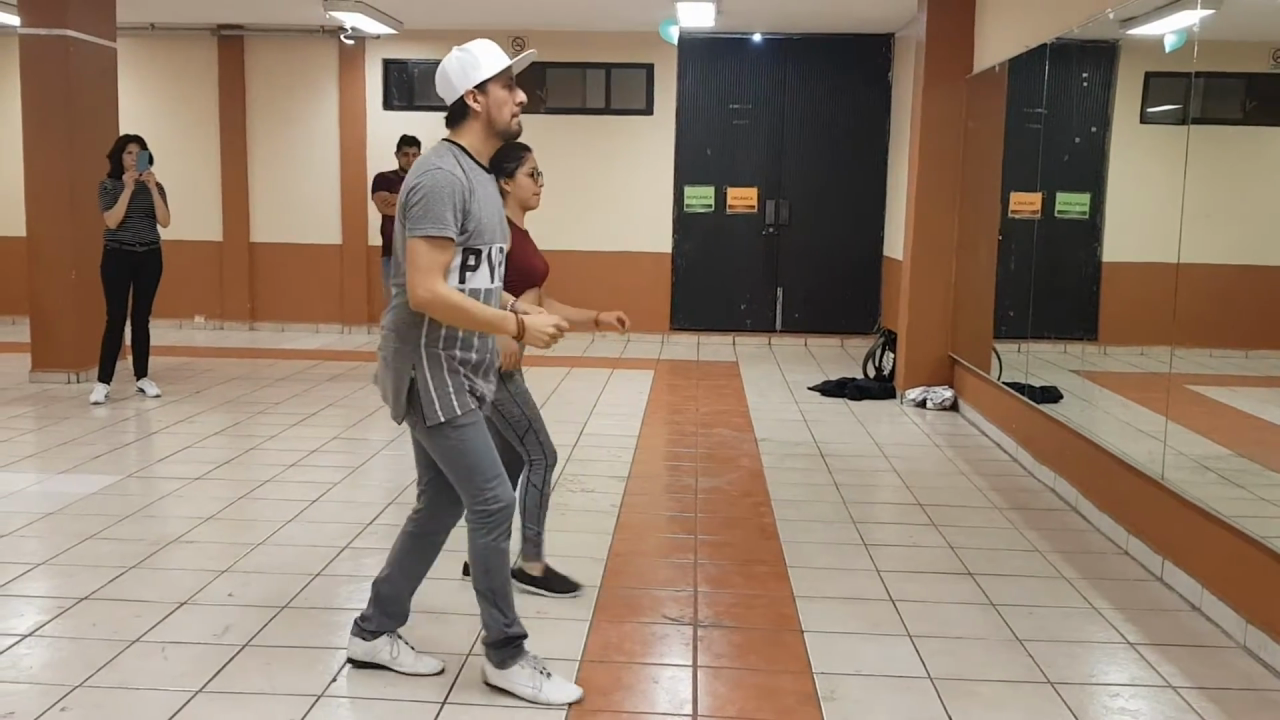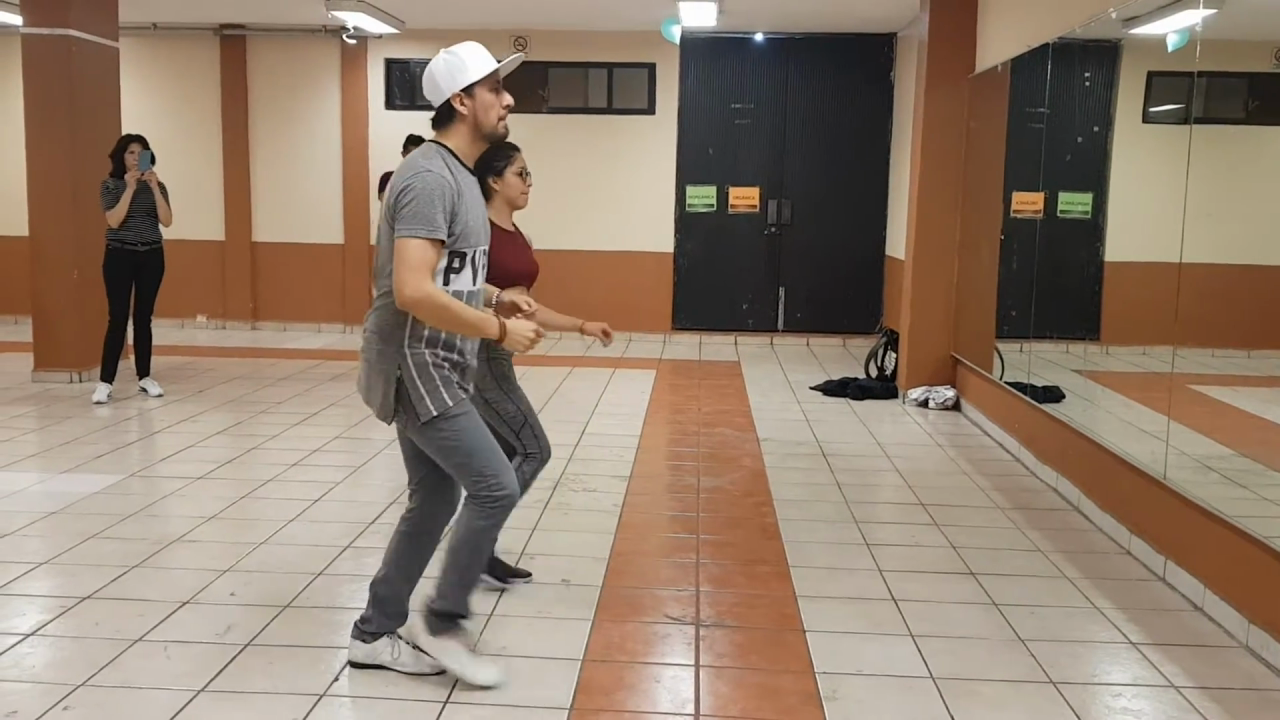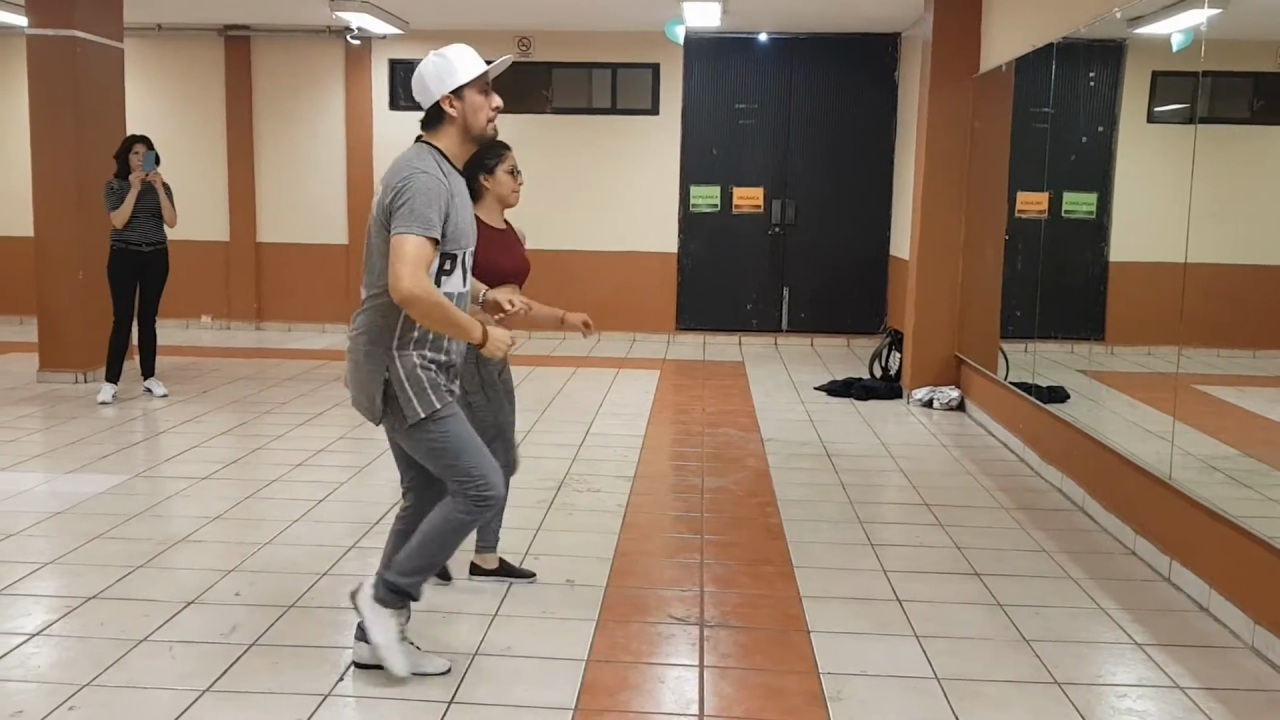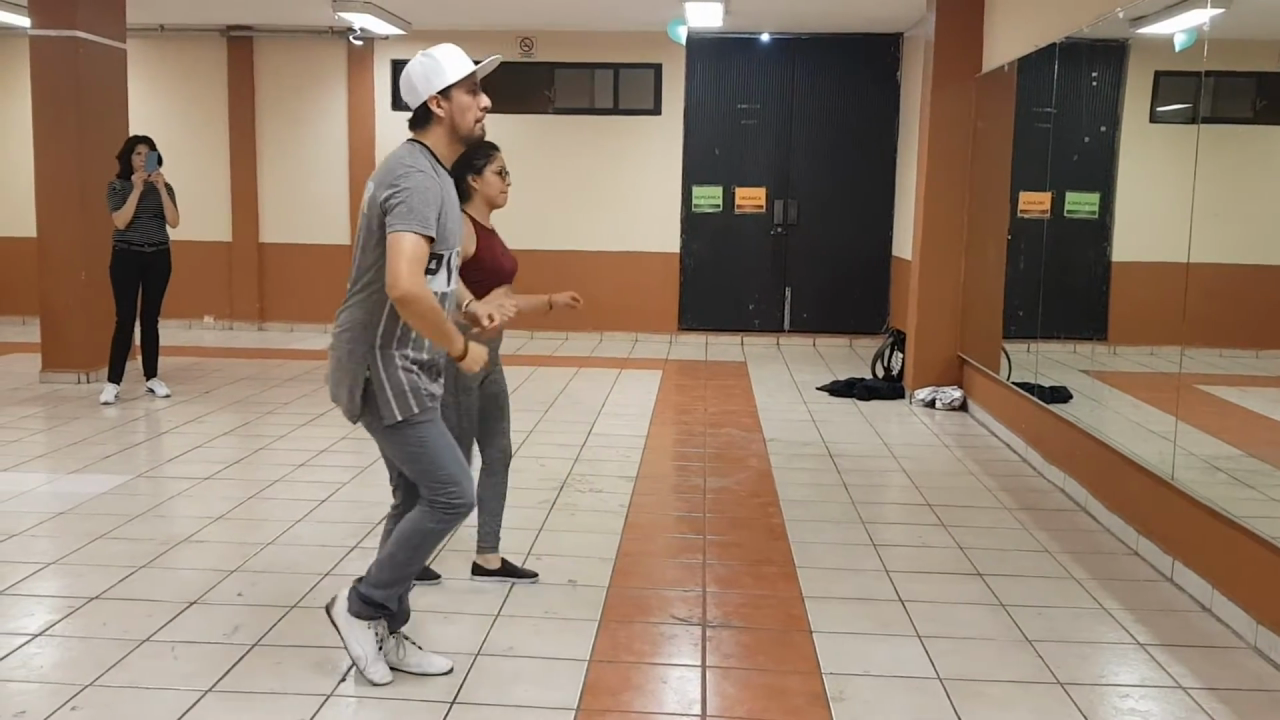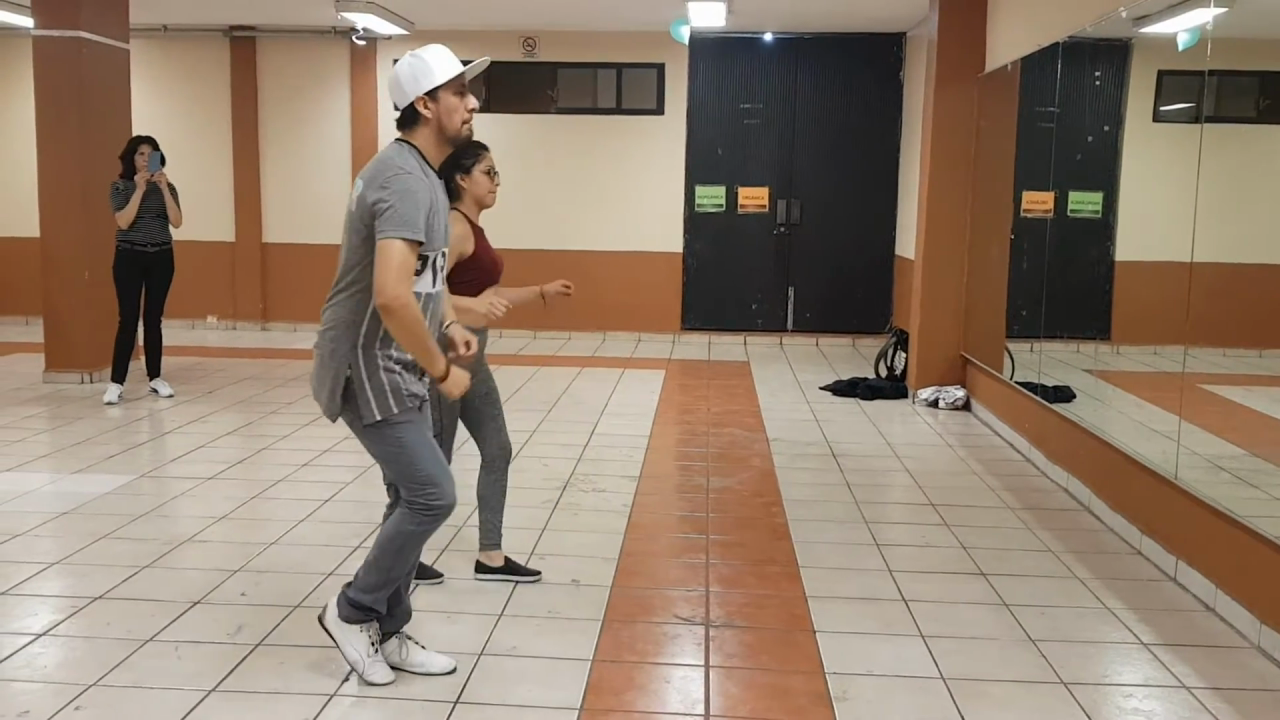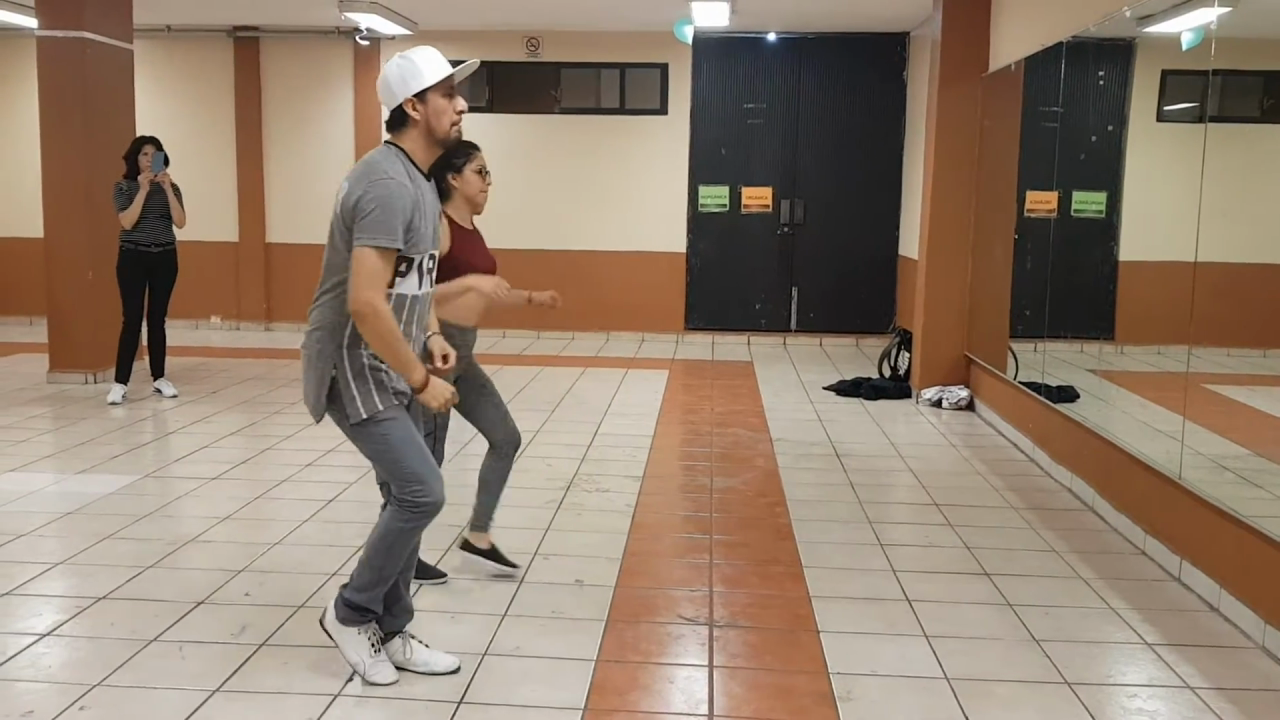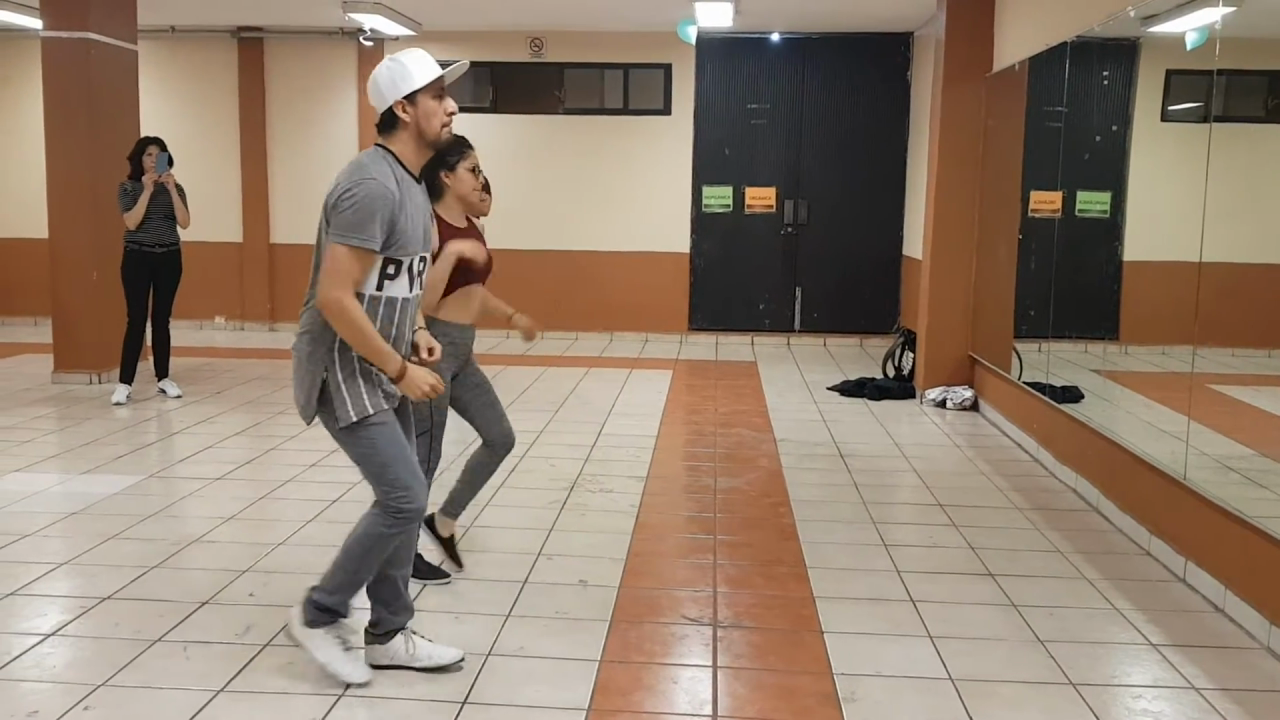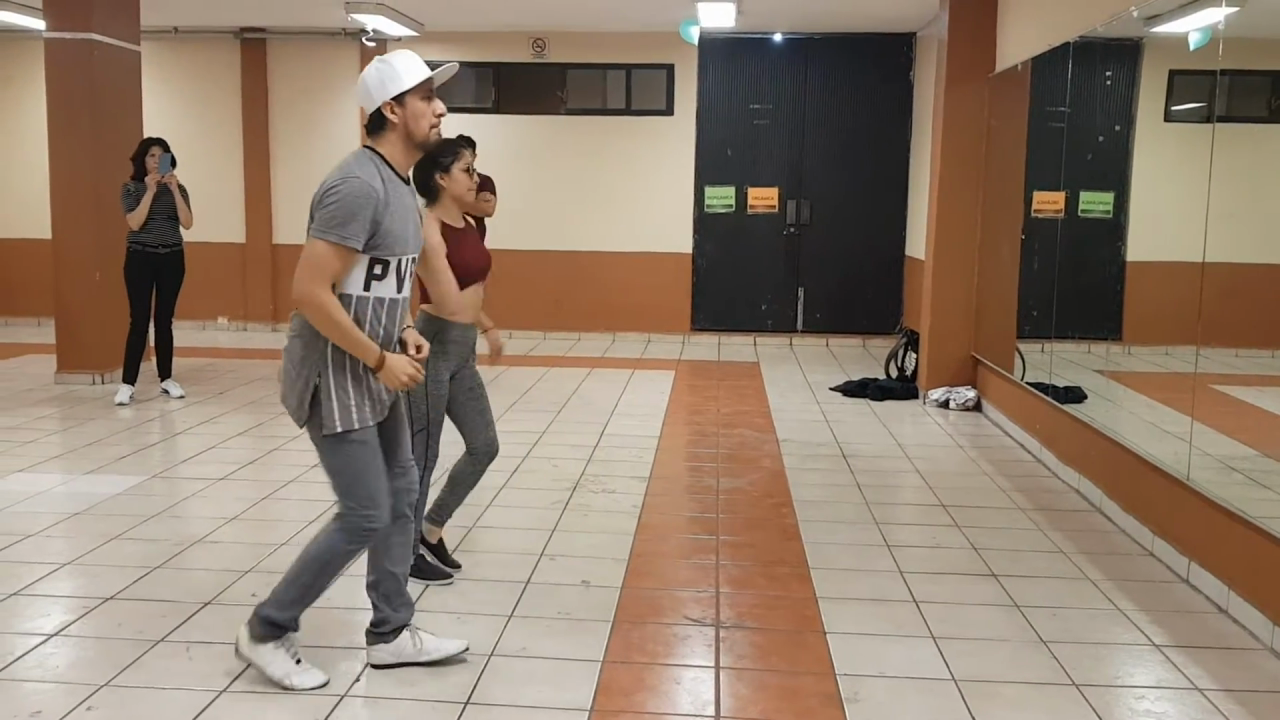
dt=0.1s
person 1, frame 1
left shoulder: (482, 176)
right shoulder: (440, 176)
right elbow: (426, 292)
left wrist: (515, 310)
right wrist: (519, 326)
left hip: (461, 370)
right hip: (431, 371)
left knee: (442, 502)
right knee: (492, 502)
left ankle: (375, 630)
right ankle: (505, 654)
person 1, frame 2
left shoulder: (458, 174)
right shoulder: (430, 178)
right elbow: (414, 293)
left wrist: (495, 298)
right wrist: (498, 330)
left hip: (435, 368)
right hip: (413, 368)
left knee: (434, 499)
right knee: (496, 487)
left ankle: (375, 633)
right ankle: (443, 623)
person 1, frame 3
left shoulder: (445, 173)
right shoulder: (423, 177)
right elbow: (408, 289)
left wrist: (483, 294)
right wrist: (481, 335)
left hip: (421, 367)
right hip: (401, 368)
left knee: (429, 499)
right knee: (482, 488)
left ankle: (377, 633)
right ankle: (387, 593)
person 1, frame 4
left shoulder: (428, 172)
right shoulder: (415, 179)
right elbow: (405, 288)
left wrist: (467, 306)
right wrist: (460, 350)
left hip: (410, 366)
right hip: (381, 369)
left knee: (418, 499)
right knee: (452, 494)
left ankle: (385, 634)
right ankle: (362, 605)
person 1, frame 5
left shoulder: (417, 173)
right shoulder: (404, 180)
right elbow: (390, 296)
left wrist: (446, 324)
right wrist: (442, 368)
left hip: (395, 367)
right hip: (365, 368)
left knee: (412, 498)
right knee: (433, 495)
left ankle: (385, 635)
right ankle: (354, 609)
person 1, frame 6
left shoulder: (417, 179)
right shoulder: (386, 183)
right elbow: (363, 301)
left wrist: (430, 335)
right wrist: (421, 378)
left hip: (391, 368)
right hip: (352, 368)
left knee: (409, 496)
right knee: (420, 492)
left ankle: (390, 635)
right ankle: (355, 614)
person 1, frame 7
left shoulder: (408, 181)
right shoulder: (372, 184)
right elbow: (335, 298)
left wrist: (416, 334)
right wrist: (401, 370)
left hip: (381, 368)
right hip: (342, 370)
left knee: (401, 498)
right knee: (404, 498)
left ankle: (389, 634)
right ankle: (320, 615)
person 1, frame 8
left shoulder: (400, 183)
right shoulder: (357, 185)
right elbow: (309, 292)
left wrist: (406, 332)
right wrist: (380, 359)
left hip: (374, 372)
right hip: (332, 377)
left knee: (399, 494)
right knee: (360, 518)
left ankle: (392, 631)
right ankle: (267, 632)
person 2, frame 1
left shoulder: (524, 234)
left elbow: (537, 302)
left wrist: (595, 319)
right wrist: (497, 338)
left hip: (508, 360)
left knee: (509, 462)
right knee: (541, 456)
right ankle: (532, 565)
person 2, frame 2
left shoulder: (517, 236)
left elbow: (528, 307)
left wrist: (583, 326)
left hip: (498, 356)
right hip: (476, 358)
left knee: (506, 456)
right knee: (535, 451)
person 2, frame 3
left shoulder: (512, 234)
left wrist: (562, 318)
right wrist: (474, 314)
left hip: (497, 357)
right hip: (471, 356)
left knee: (499, 460)
right knee: (499, 460)
left ankle: (486, 558)
person 2, frame 4
left shoulder: (489, 232)
right shoulder: (462, 229)
left wrist: (551, 301)
right wrist: (468, 322)
left hip: (487, 358)
left knee: (498, 455)
left ankle: (489, 558)
person 2, frame 5
left shoulder: (473, 229)
right shoulder: (454, 228)
left wrist: (541, 291)
right wrist: (470, 306)
left hip: (472, 355)
left knee: (498, 450)
left ankle: (491, 556)
person 2, frame 6
left shoulder: (469, 229)
left wrist: (530, 298)
right wrist: (468, 282)
left hip: (462, 353)
left knee: (506, 439)
right knee: (426, 457)
left ankle: (479, 537)
person 2, frame 7
left shoulder: (471, 226)
right elbow: (424, 301)
left wrist: (512, 315)
right wrist: (449, 256)
left hip: (461, 351)
left knee: (500, 438)
right knee: (425, 455)
left ankle: (444, 522)
person 2, frame 8
left shoulder: (468, 225)
right shoulder: (427, 231)
left wrist: (487, 327)
left hip: (462, 351)
right hip: (432, 350)
left knee: (485, 447)
right knee: (423, 456)
left ankle: (431, 529)
person 3, frame 1
left shoulder: (154, 186)
right shoulder: (108, 185)
left elbow: (164, 221)
right elbow: (112, 221)
left wrist: (152, 188)
right wrist: (128, 189)
left hip: (149, 257)
right hip: (118, 257)
left knee: (141, 319)
right knee: (116, 319)
left ankle: (142, 378)
right ankle: (103, 382)
person 3, frame 2
left shoulder: (157, 186)
right shoulder: (110, 185)
left elbow: (167, 221)
right elbow: (114, 221)
left wrist: (154, 188)
right wrist: (130, 189)
left hip: (151, 257)
right hip: (119, 256)
left knee: (143, 318)
right knee: (118, 319)
left ankle: (144, 377)
right ankle: (105, 382)
person 3, frame 3
left shoulder: (161, 186)
right shoulder: (114, 186)
left elbow: (171, 222)
right elbow: (118, 222)
left wrist: (158, 188)
right wrist: (134, 189)
left hip: (155, 257)
right hip: (124, 257)
left knee: (148, 319)
right knee: (123, 319)
left ankle: (149, 378)
right ankle: (110, 383)
person 3, frame 4
left shoulder: (164, 187)
right shoulder: (117, 186)
left elbow: (174, 222)
right elbow: (121, 222)
left wrist: (161, 189)
right wrist: (137, 190)
left hip: (158, 258)
right hip: (126, 257)
left knee: (150, 319)
right knee: (125, 320)
left ankle: (152, 378)
right ankle: (113, 383)
person 3, frame 5
left shoulder: (167, 187)
right shoulder: (120, 186)
left elbow: (176, 222)
right elbow: (123, 222)
left wrist: (163, 189)
right wrist: (139, 190)
left hip: (161, 258)
right hip: (129, 257)
left knee: (153, 319)
right knee: (128, 320)
left ankle: (155, 378)
right ankle: (116, 383)
person 3, frame 6
left shoulder: (170, 187)
right shoulder: (123, 187)
left elbow: (180, 222)
right elbow: (127, 222)
left wrist: (167, 189)
right wrist: (143, 190)
left hip: (164, 258)
right hip: (133, 258)
left knee: (157, 320)
right knee: (132, 320)
left ankle: (159, 378)
right ankle: (120, 383)
person 3, frame 7
left shoulder: (175, 188)
right shoulder: (128, 187)
left elbow: (184, 223)
right elbow: (131, 223)
left wrist: (171, 189)
right wrist: (147, 190)
left hip: (169, 258)
right hip: (137, 258)
left knee: (162, 320)
right knee: (136, 320)
left ankle: (163, 378)
right ankle: (124, 383)
person 3, frame 8
left shoulder: (177, 188)
right shoulder: (131, 188)
left elbow: (187, 223)
right elbow: (134, 223)
left wrist: (174, 190)
right wrist: (150, 191)
left hip: (171, 259)
right hip: (140, 259)
left knee: (164, 320)
right knee: (139, 321)
left ankle: (166, 379)
right ankle: (127, 383)
